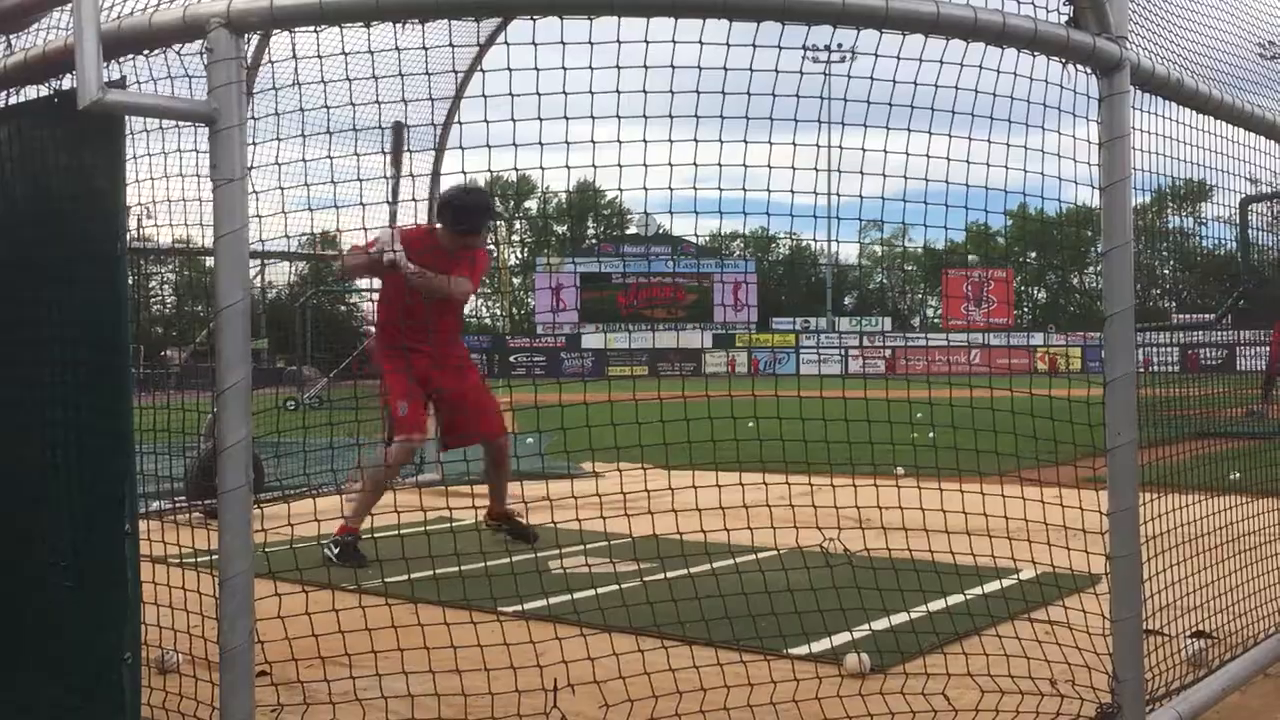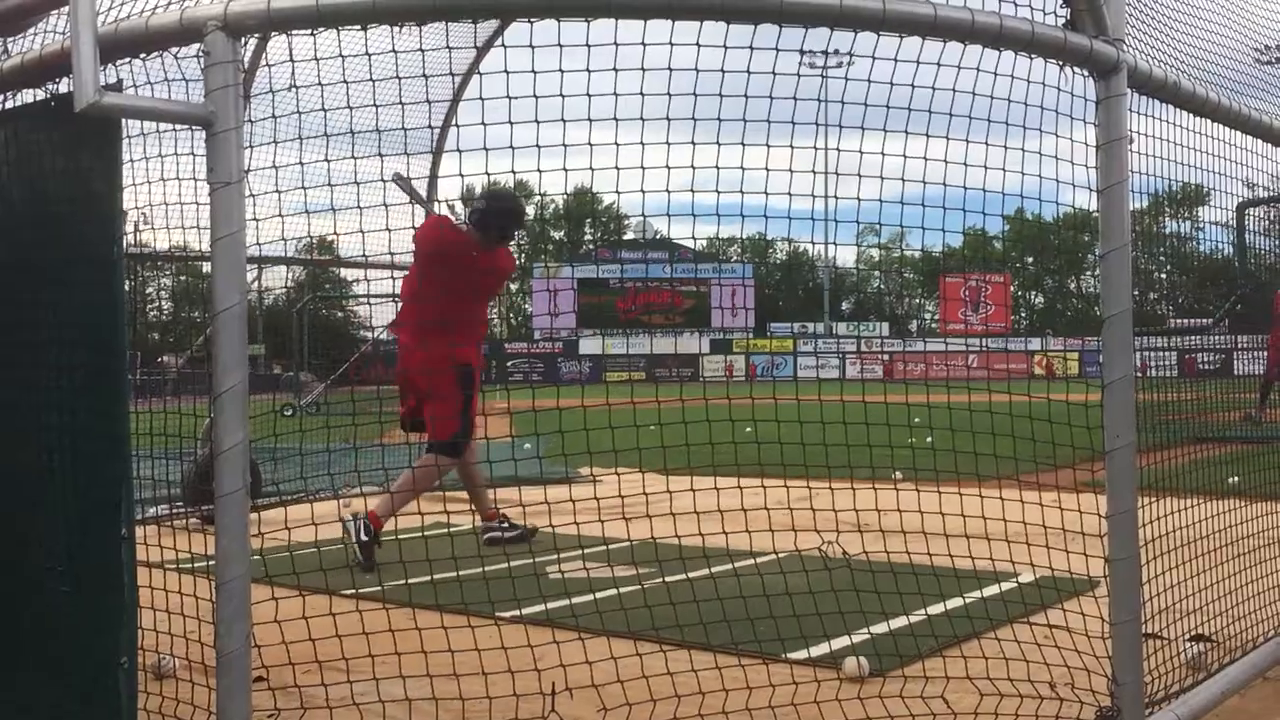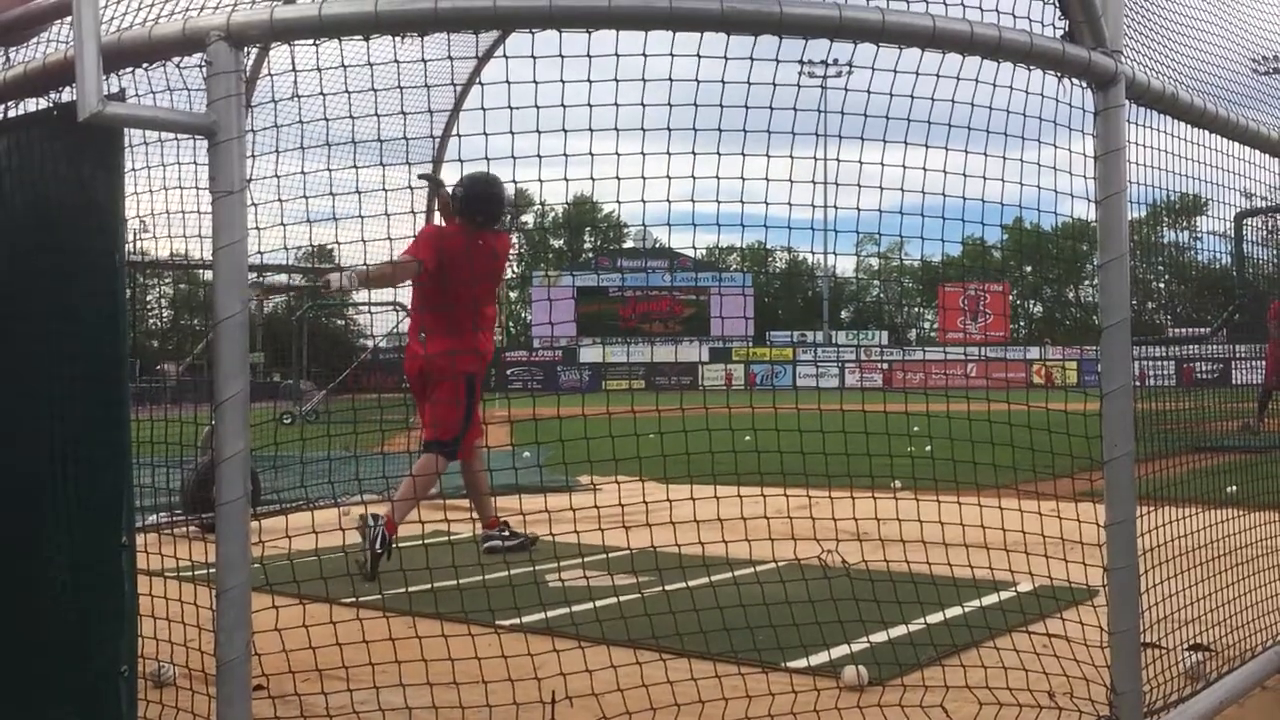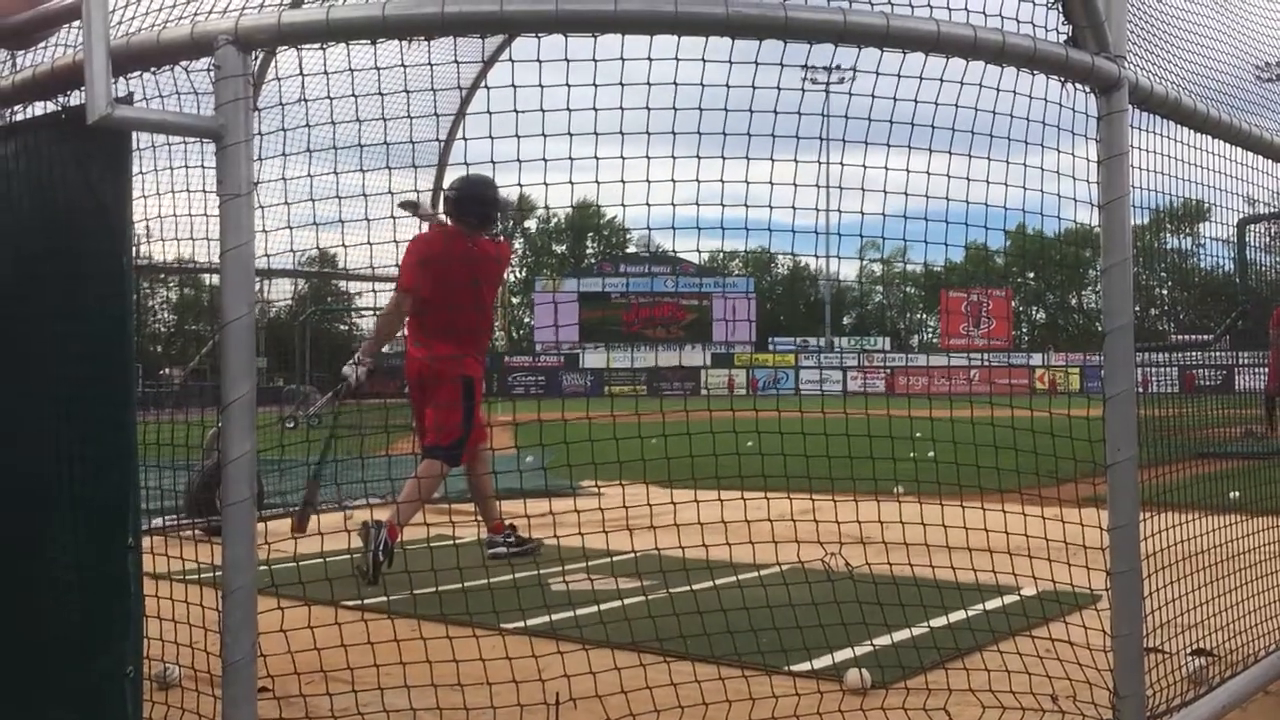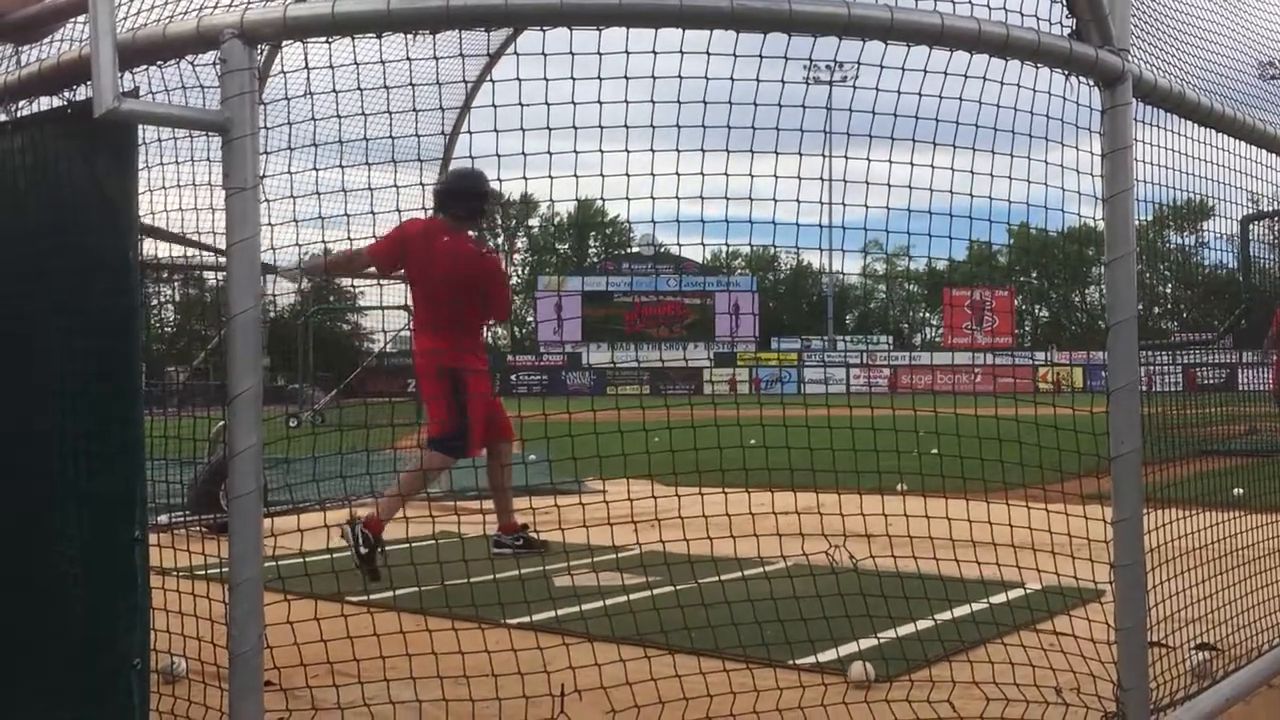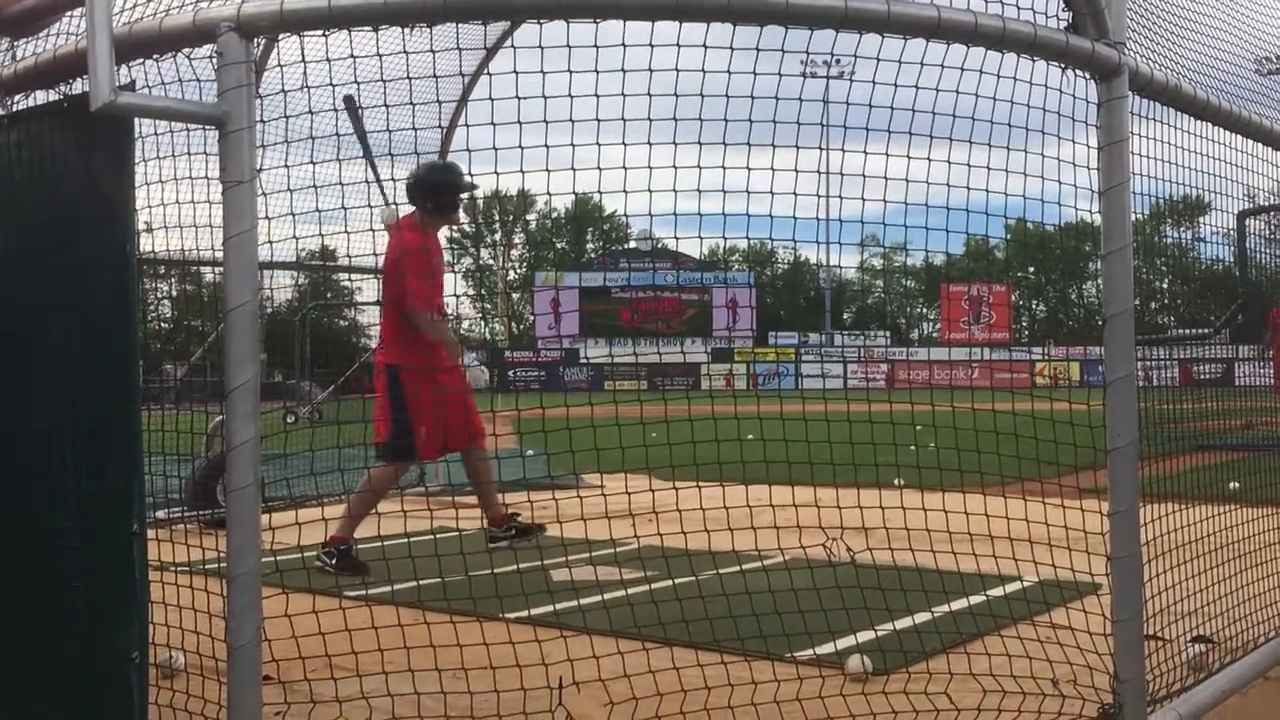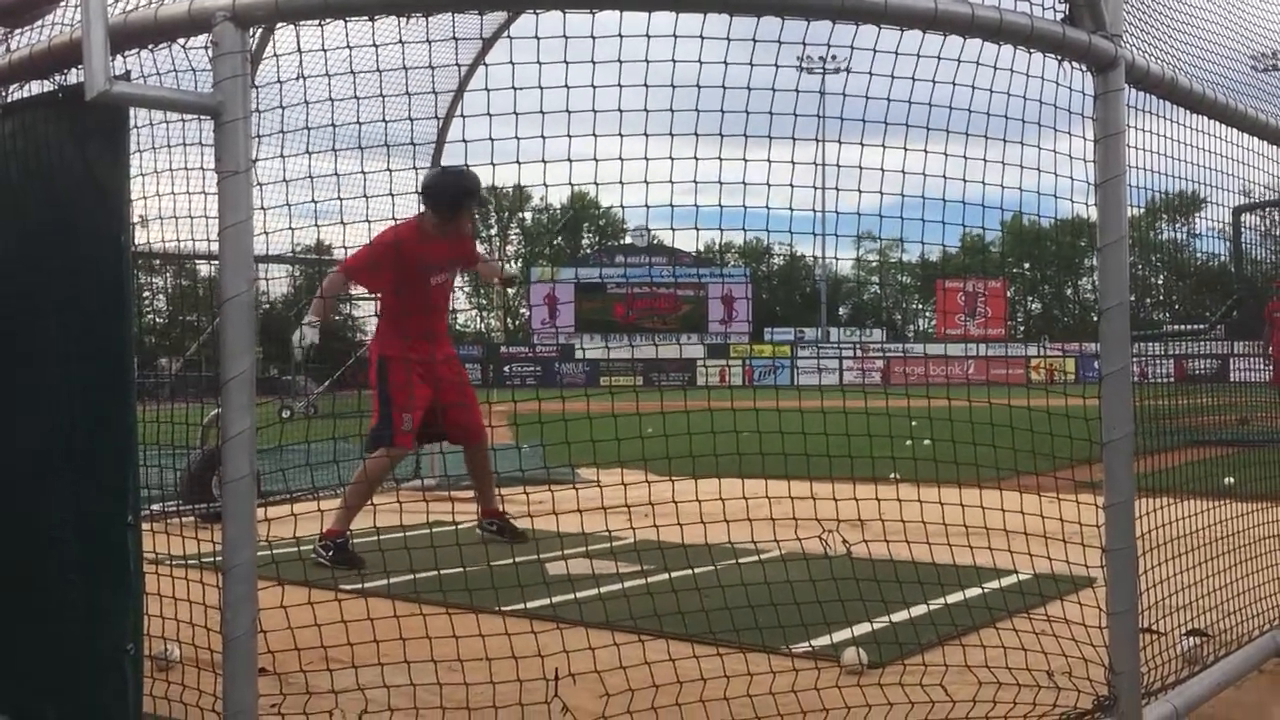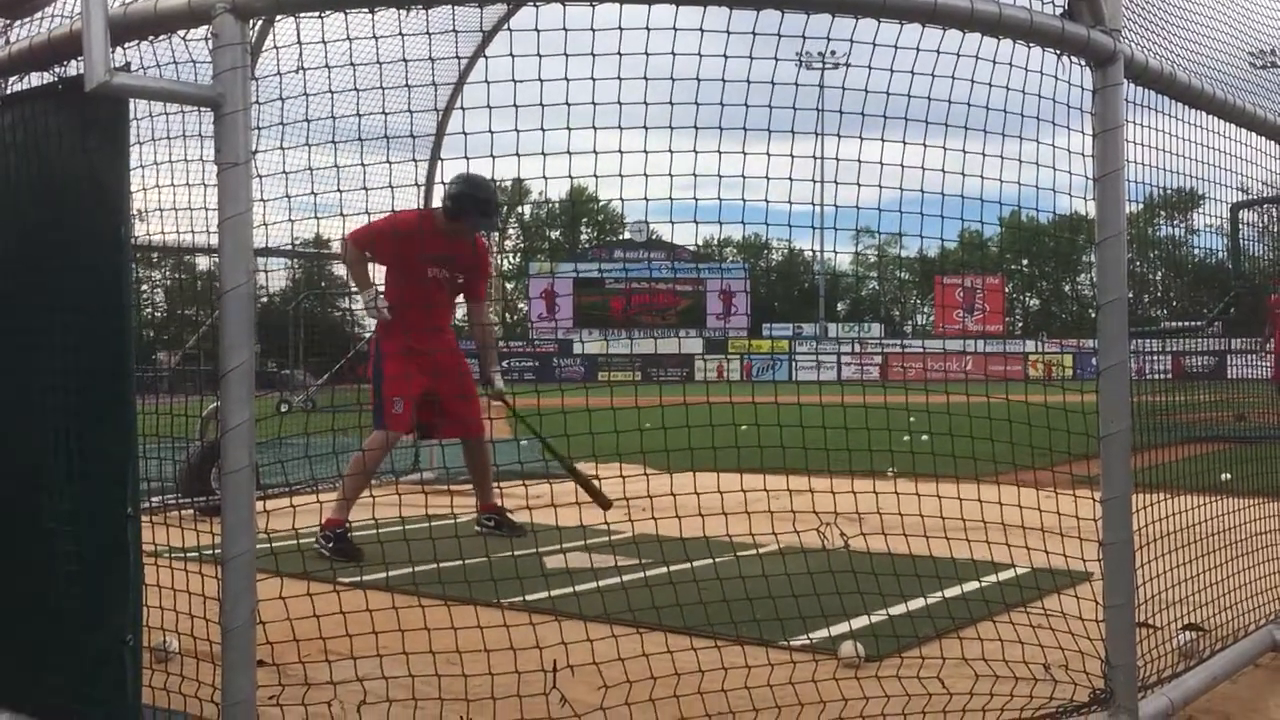
dt=0.3s
person 1, frame 1
left shoulder: (475, 255)
right shoulder: (405, 240)
left elbow: (456, 290)
right elbow: (348, 265)
left wrist: (405, 268)
right wrist: (377, 258)
left hip: (449, 358)
right hip: (399, 357)
left knee: (496, 436)
right knee: (406, 443)
left ankle: (499, 512)
right ankle: (345, 535)
person 1, frame 2
left shoulder: (436, 231)
right shoulder: (500, 261)
left hip: (411, 351)
right hip: (454, 359)
left knee: (456, 436)
right knee: (444, 451)
left ankle: (491, 519)
right ankle: (372, 520)
person 1, frame 3
left shoulder: (437, 238)
right shoulder: (500, 245)
left elbow: (405, 267)
left wrist: (351, 278)
right wrist: (446, 199)
left hip: (422, 355)
right hip: (462, 360)
left knee: (464, 439)
right knee: (440, 450)
left ankle: (493, 528)
right ankle: (385, 525)
person 1, frame 4
left shoulder: (428, 244)
right shoulder: (498, 252)
left elbow: (400, 305)
left wrist: (363, 355)
right wrist: (435, 221)
left hip: (420, 362)
right hip: (458, 366)
left knee: (469, 443)
right knee: (443, 455)
left ankle: (498, 532)
right ankle: (389, 529)
person 1, frame 5
left shoulder: (412, 233)
right shoulder: (484, 261)
left elbow: (358, 258)
right elbow: (502, 314)
left wrist: (312, 267)
left hip: (434, 355)
right hip: (458, 362)
left knee: (499, 437)
right knee: (444, 451)
left ankle: (508, 531)
right ankle: (370, 527)
person 1, frame 6
left shoulder: (414, 229)
right shoulder: (414, 248)
left elbow: (397, 234)
right elbow: (424, 315)
left wrist: (398, 239)
right wrist: (460, 356)
left hip: (435, 360)
right hip: (406, 366)
left knee: (472, 435)
right knee: (399, 458)
left ankle: (498, 523)
right ankle: (336, 544)
person 1, frame 7
left shoulder: (457, 237)
right shoulder: (398, 240)
left elbow: (474, 260)
right elbow: (341, 274)
left wrist: (499, 275)
right wrist: (313, 319)
left hip: (439, 352)
right hip: (398, 356)
left knee: (475, 433)
right knee: (393, 448)
left ankle: (490, 517)
right ankle: (331, 538)
person 1, frame 8
left shoulder: (476, 250)
right shoulder: (407, 226)
left elbow: (478, 311)
right elbow: (354, 244)
left wrist: (492, 367)
right wrist: (368, 294)
left hip: (443, 344)
right hip: (397, 343)
left knee: (473, 426)
right knee: (389, 431)
left ankle: (489, 511)
right ankle: (333, 527)
